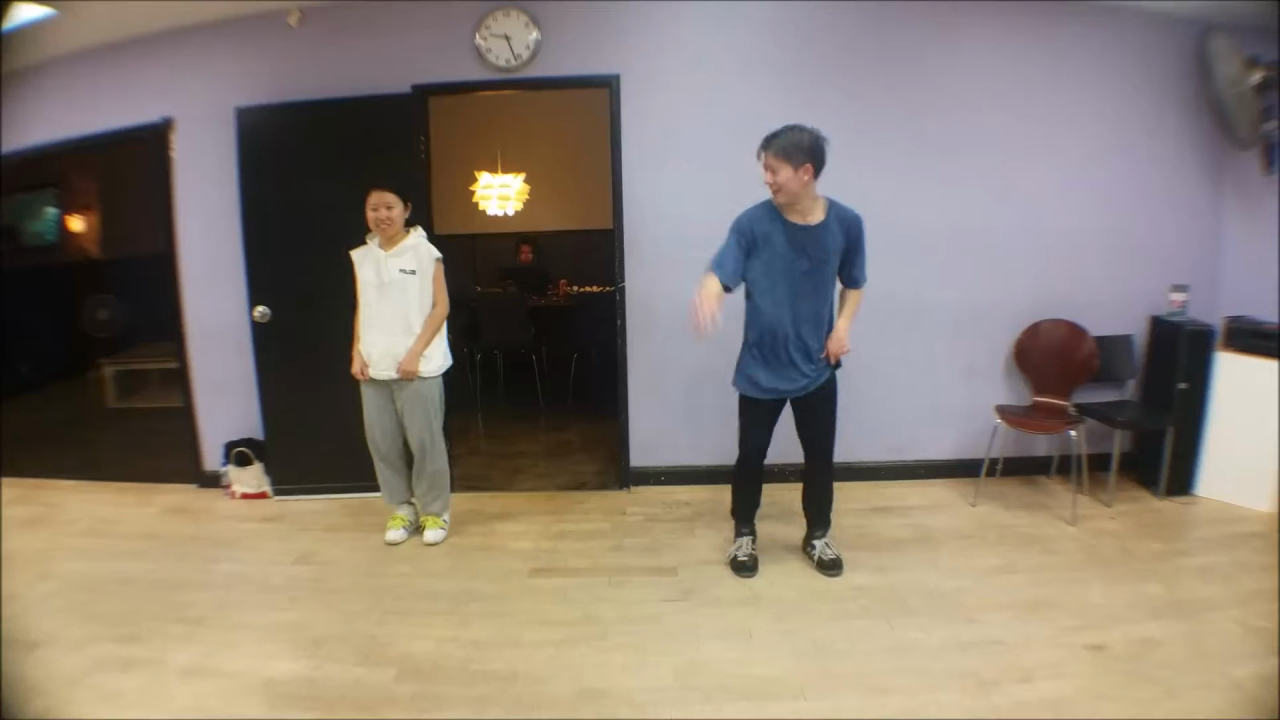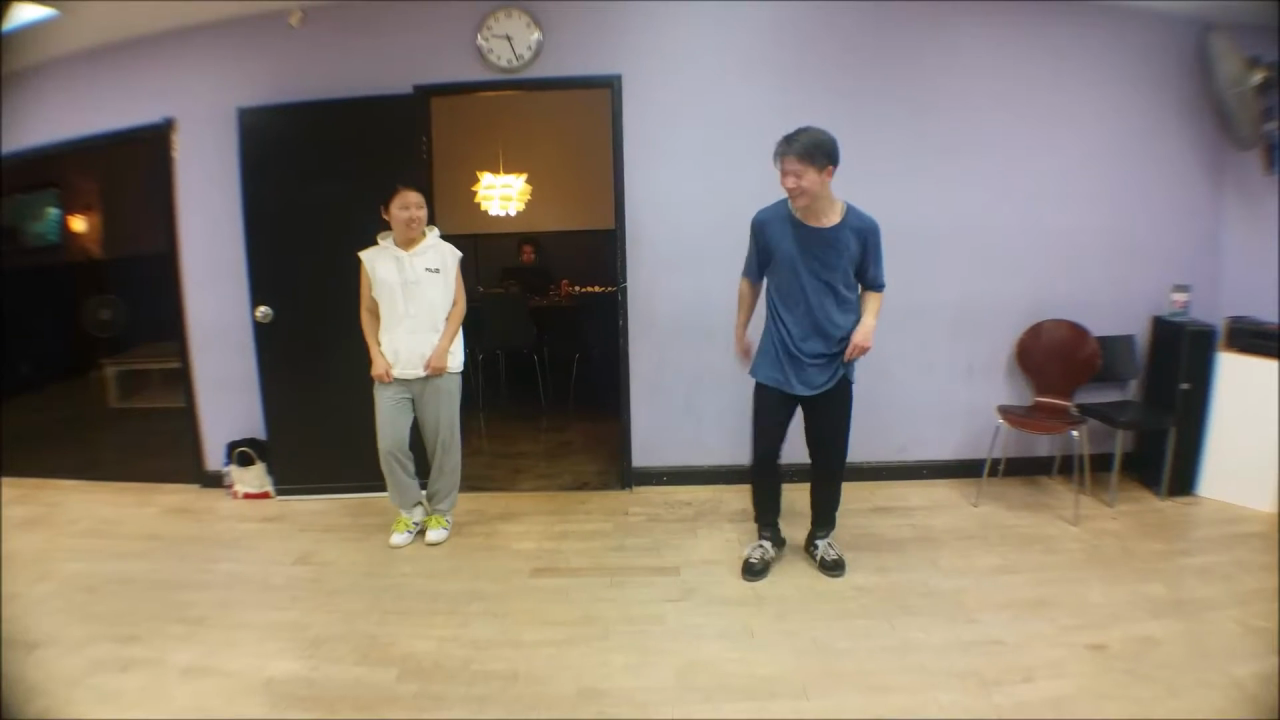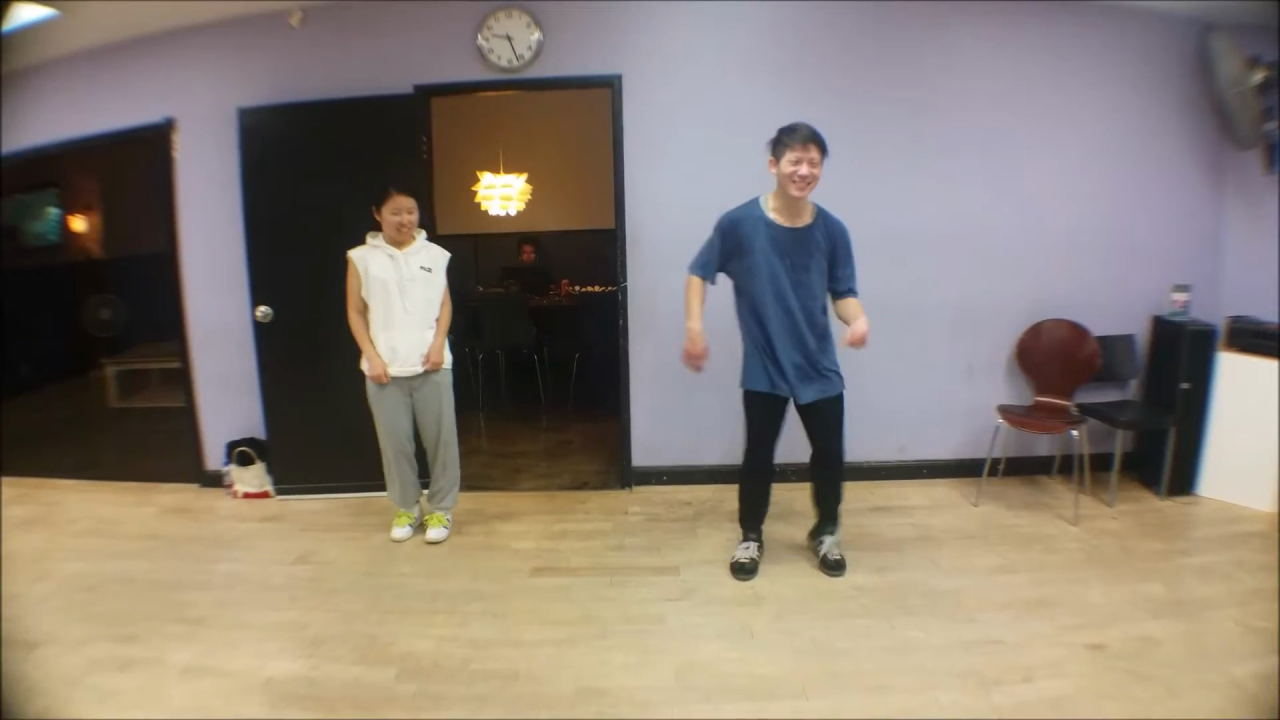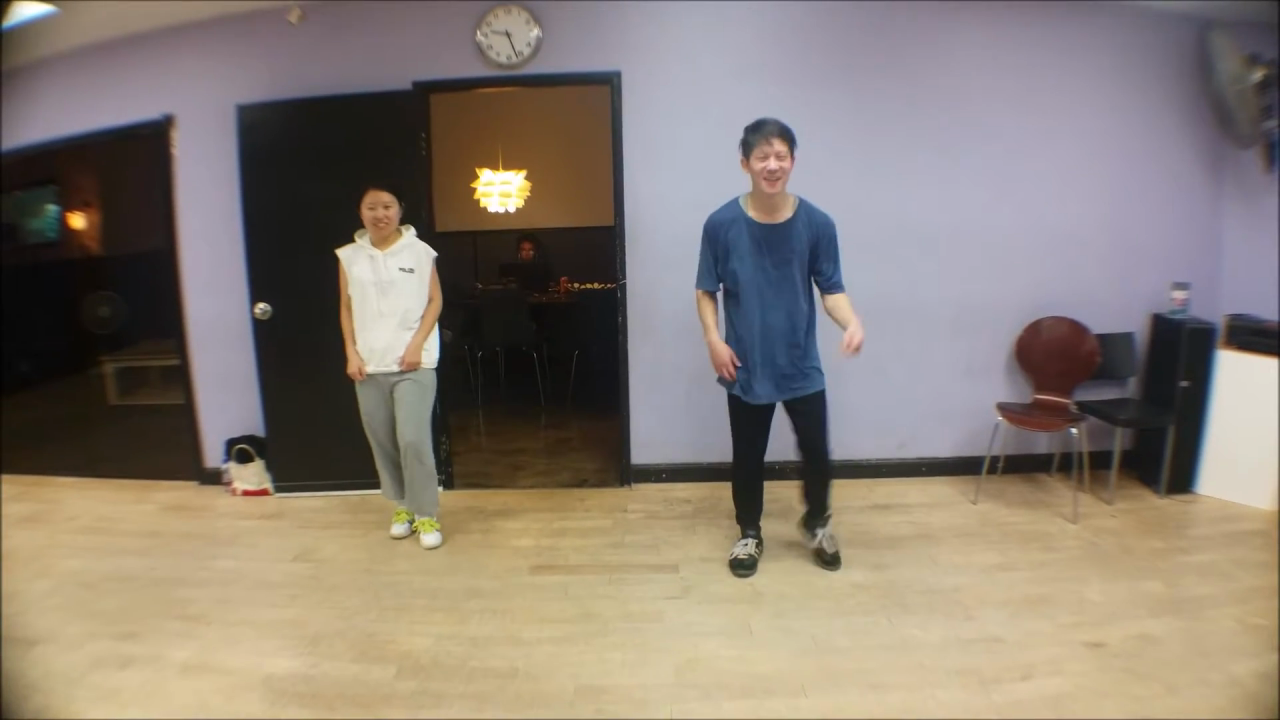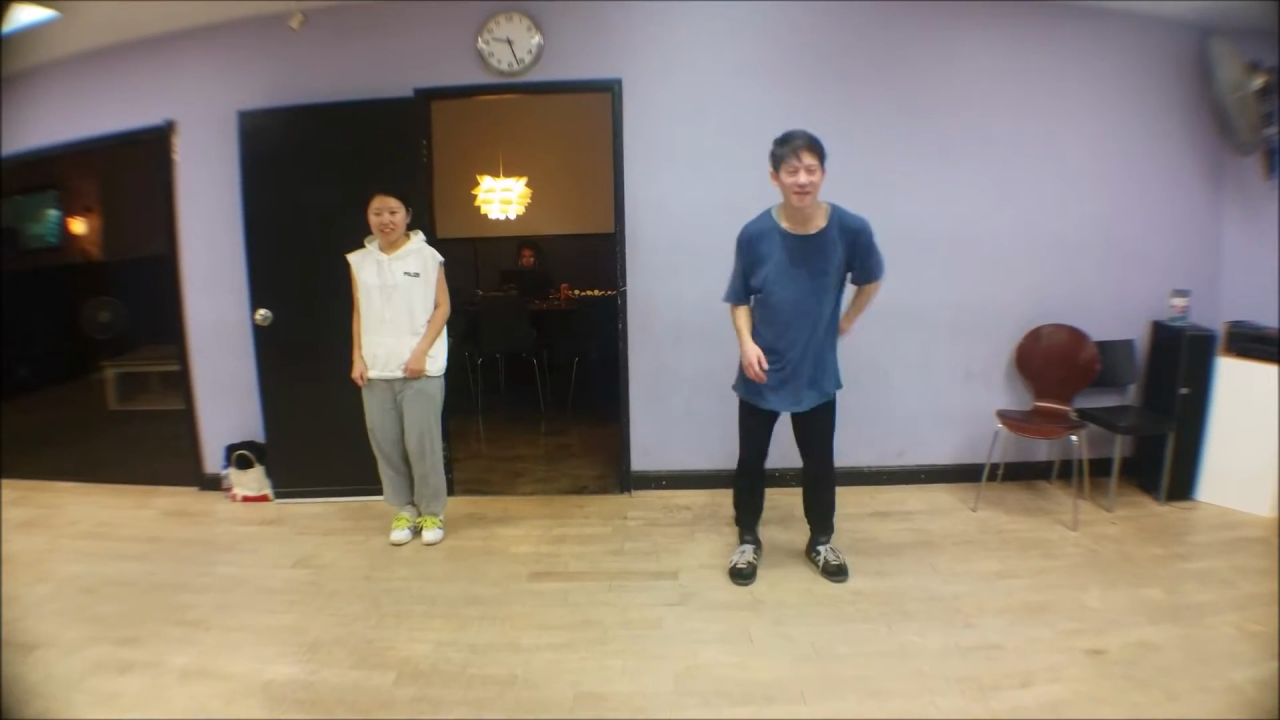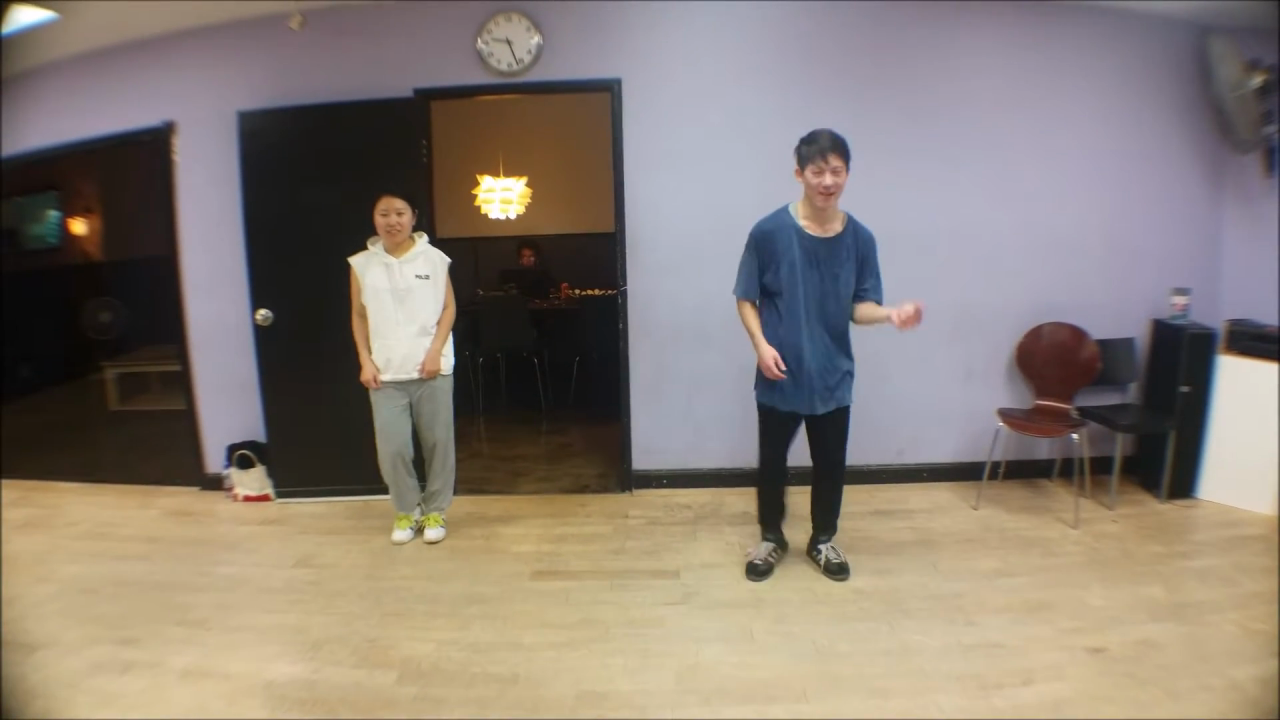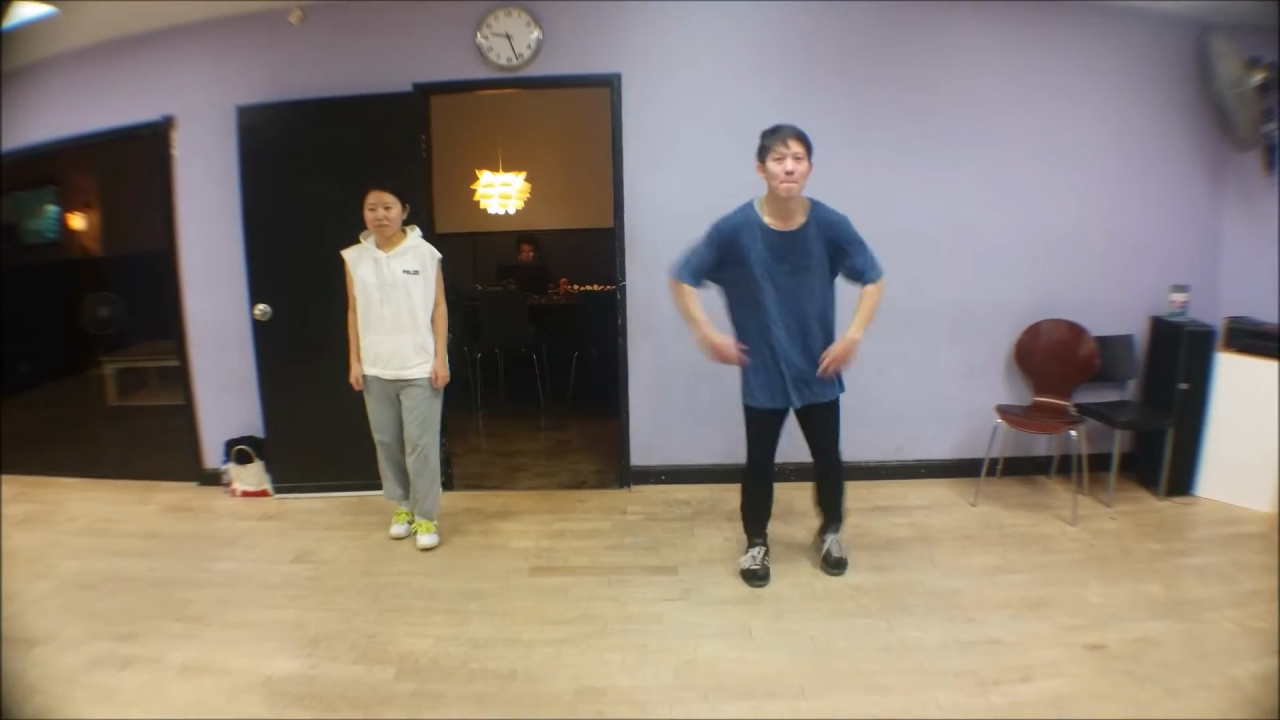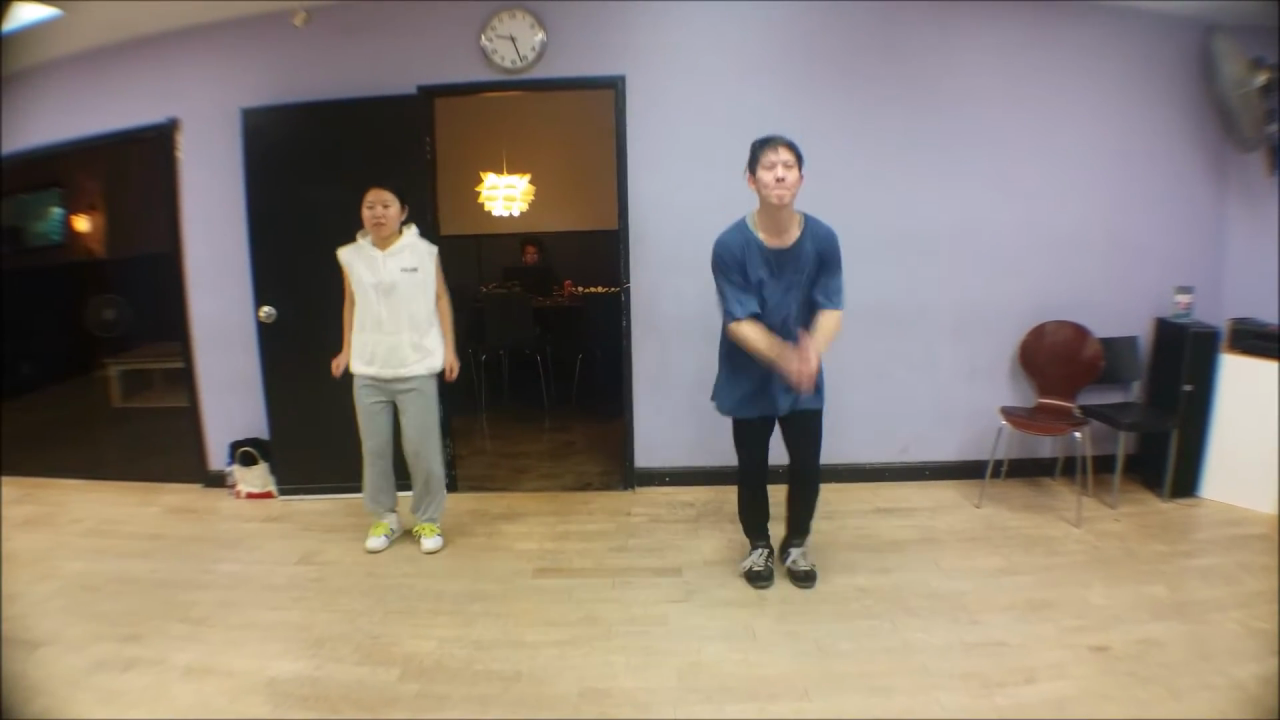
dt=0.5s
person 1, frame 1
left shoulder: (846, 223)
right shoulder: (753, 223)
left elbow: (853, 283)
right elbow: (719, 275)
left wrist: (842, 327)
right wrist: (708, 298)
left hip: (816, 366)
right hip: (761, 366)
left knee: (820, 456)
right knee: (751, 455)
left ankle: (817, 535)
right ankle: (744, 532)
person 1, frame 2
left shoulder: (860, 228)
right shoulder: (767, 222)
left elbow: (871, 287)
right elbow: (751, 277)
left wrist: (866, 325)
right wrist: (740, 330)
left hip: (834, 365)
right hip: (777, 363)
left knee: (829, 454)
right knee: (765, 451)
left ankle: (820, 536)
right ankle: (768, 536)
person 1, frame 3
left shoulder: (832, 231)
right shoulder: (738, 223)
left elbow: (843, 293)
right elbow: (699, 273)
left wrist: (858, 320)
right wrist: (693, 327)
left hip: (817, 364)
right hip: (763, 366)
left knee: (829, 454)
right knee: (758, 456)
left ankle: (826, 531)
right ankle: (751, 536)
person 1, frame 4
left shoulder: (817, 223)
right shoulder: (721, 224)
left elbow: (831, 288)
right elbow: (706, 288)
left wrist: (851, 323)
right wrist: (714, 338)
left hip: (800, 362)
right hip: (746, 364)
left knee: (816, 451)
right knee: (748, 455)
left ankle: (817, 524)
right ankle: (749, 534)
person 1, frame 5
left shoulder: (851, 230)
right shoulder: (755, 235)
left elbow: (870, 280)
right elbow: (739, 300)
left wrist: (845, 323)
right wrist: (747, 343)
left hip: (817, 371)
right hip: (765, 370)
left knee: (819, 463)
right knee: (752, 459)
left ankle: (821, 541)
right ankle: (747, 540)
person 1, frame 6
left shoulder: (860, 239)
right shoulder: (768, 232)
left elbow: (858, 307)
right elbow: (746, 297)
left wrist: (891, 315)
right wrist: (760, 344)
left hip: (832, 374)
right hip: (782, 372)
left knee: (829, 463)
right knee: (772, 463)
left ankle: (822, 541)
right ankle: (772, 540)
person 1, frame 7
left shoulder: (831, 225)
right shoulder: (733, 229)
left elbow: (873, 280)
right elbow: (682, 279)
left wrist: (853, 336)
right wrist: (705, 331)
left hip: (817, 367)
right hip: (762, 369)
left knee: (827, 455)
right knee: (759, 461)
left ankle: (831, 530)
right ankle: (756, 542)
person 1, frame 8
left shoulder: (822, 239)
right shoulder: (731, 245)
left elbow: (830, 311)
right elbow: (738, 323)
left wrist: (810, 357)
right wrist: (784, 359)
left hip: (803, 382)
right hip: (750, 383)
left knee: (806, 470)
right knee: (752, 468)
left ankle: (794, 544)
right ankle: (757, 545)
person 2, frame 1
left shoulder: (425, 253)
right shoulder: (362, 257)
left elbow: (440, 306)
right elbow: (361, 310)
left wrist: (415, 353)
right wrist: (356, 352)
left hip: (419, 368)
right hip: (374, 368)
left knee: (425, 443)
right knee: (383, 445)
left ankle: (435, 512)
right ankle: (403, 509)
person 2, frame 2
left shoulder: (445, 253)
right shoulder: (373, 259)
left elbow: (459, 304)
right elbow: (368, 311)
left wrist: (442, 348)
right wrist: (376, 355)
left hip: (439, 367)
right hip: (393, 369)
left knee: (443, 443)
right knee: (389, 444)
left ankle: (440, 511)
right ankle: (410, 511)
person 2, frame 3
left shoulder: (434, 255)
right shoulder: (361, 258)
left elbow: (445, 305)
right elbow: (355, 312)
left wrist: (438, 344)
right wrist: (371, 356)
left hip: (431, 365)
right hip: (385, 368)
left knee: (441, 441)
right knee: (395, 445)
left ankle: (440, 510)
right ankle: (406, 509)
person 2, frame 4
left shoulder: (419, 252)
right shoulder: (349, 257)
left elbow: (435, 301)
right elbow: (346, 309)
left wrist: (416, 345)
right wrist: (351, 353)
left hip: (413, 363)
right hip: (370, 365)
left knee: (413, 439)
right knee: (383, 441)
left ankle: (426, 514)
right ankle: (403, 506)
person 2, frame 5
left shoulder: (427, 257)
right shoulder: (359, 262)
left elbow: (442, 307)
right elbow: (358, 313)
left wrist: (421, 351)
right wrist: (357, 358)
left hip: (421, 369)
right hip: (376, 371)
left knee: (423, 445)
right knee: (386, 447)
left ankle: (431, 512)
right ankle: (405, 510)
person 2, frame 6
left shoulder: (434, 259)
right shoulder: (361, 265)
left elbow: (449, 308)
right elbow: (358, 316)
left wrist: (435, 352)
right wrist: (365, 361)
left hip: (431, 369)
right hip: (385, 373)
left knee: (437, 442)
right knee: (392, 450)
left ankle: (435, 510)
right ankle: (407, 511)
person 2, frame 7
left shoulder: (424, 254)
right shoulder: (354, 258)
left elbow: (439, 308)
right elbow: (354, 312)
left wrist: (440, 359)
right wrist: (354, 361)
left hip: (420, 367)
right hip: (376, 369)
left knee: (421, 444)
right knee: (387, 442)
left ankle: (426, 517)
right ankle: (403, 507)
person 2, frame 8
left shoulder: (423, 252)
right shoulder: (350, 257)
left elbow: (441, 301)
left wrist: (449, 350)
right wrist: (346, 350)
left hip: (418, 369)
right hip: (368, 371)
left knee: (423, 449)
right knee: (375, 449)
left ankle: (427, 520)
right ankle: (384, 517)
